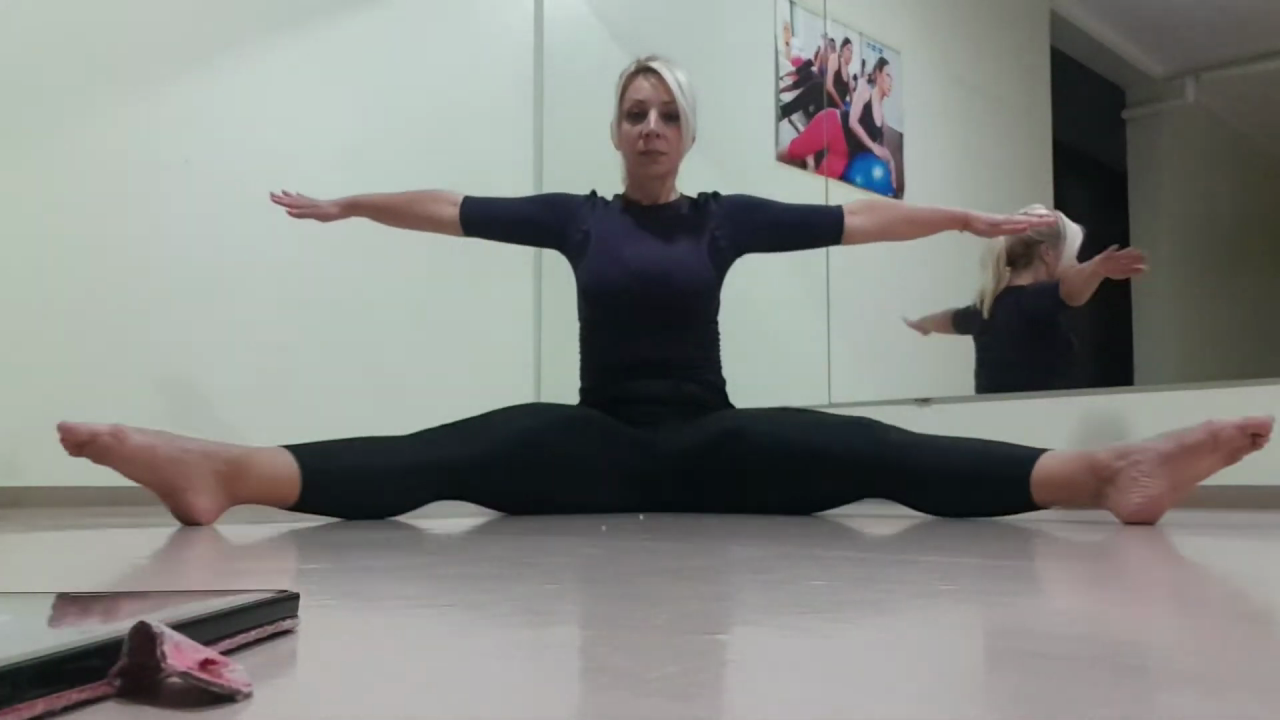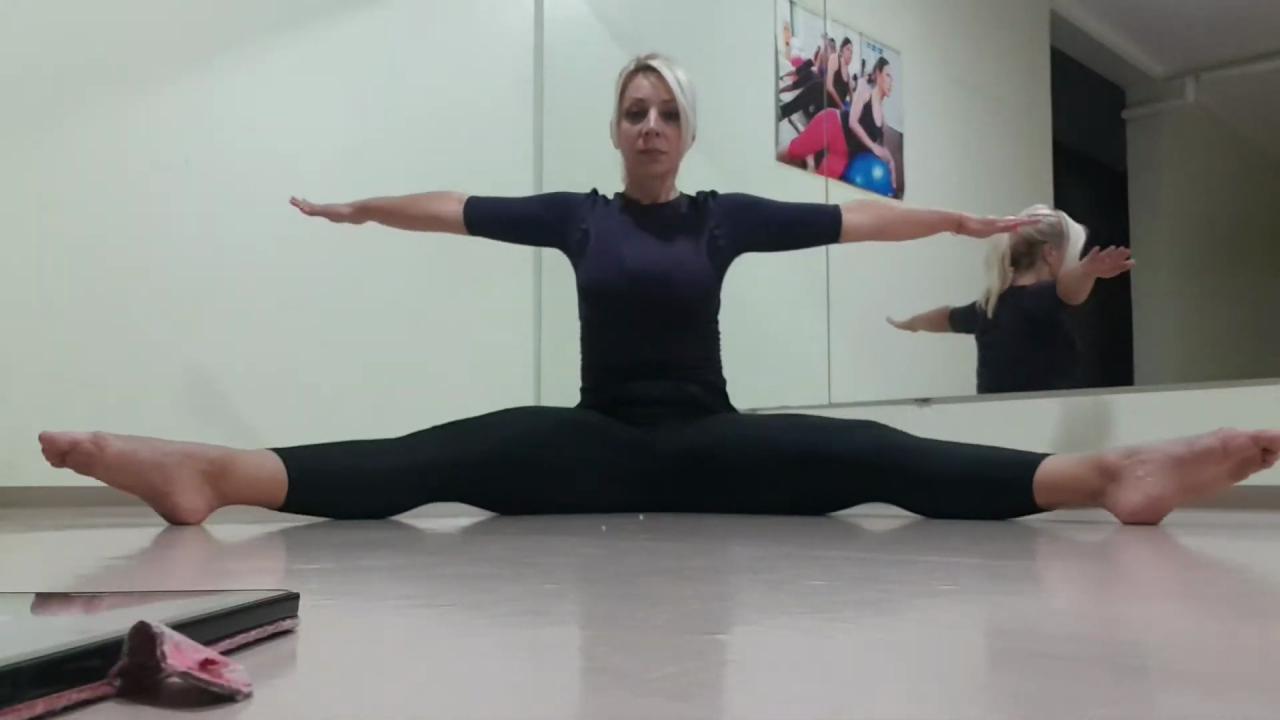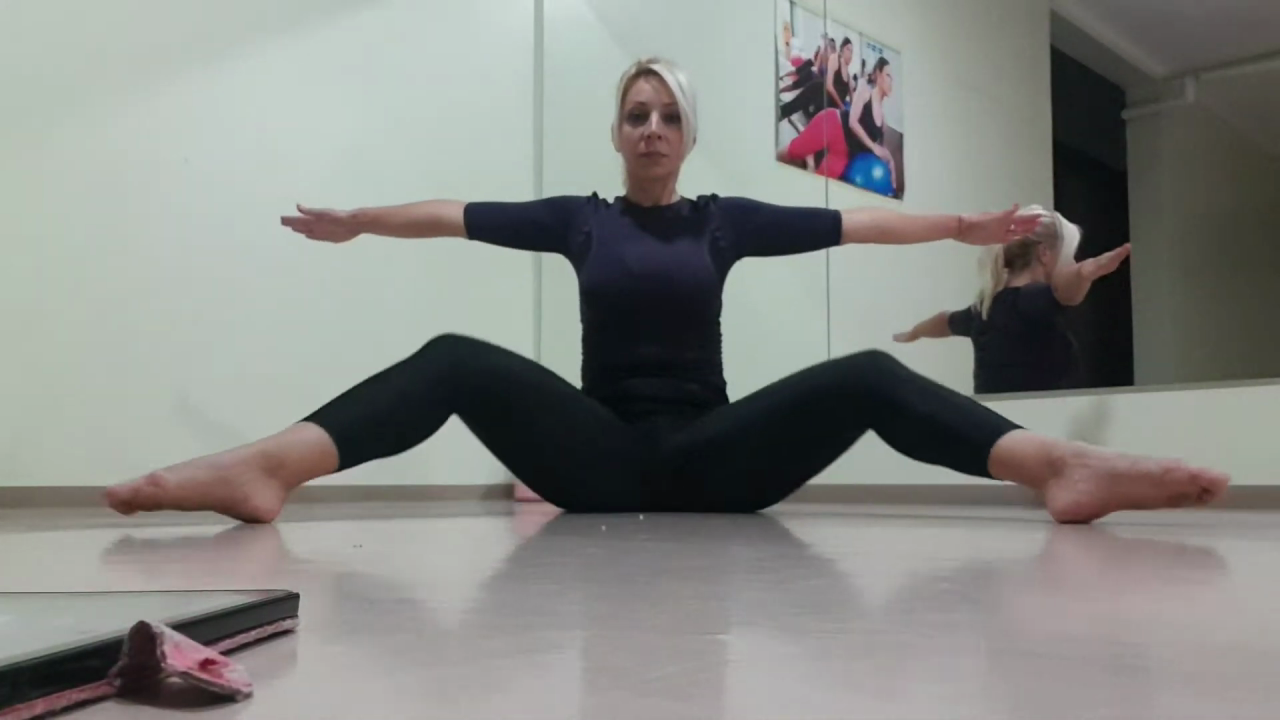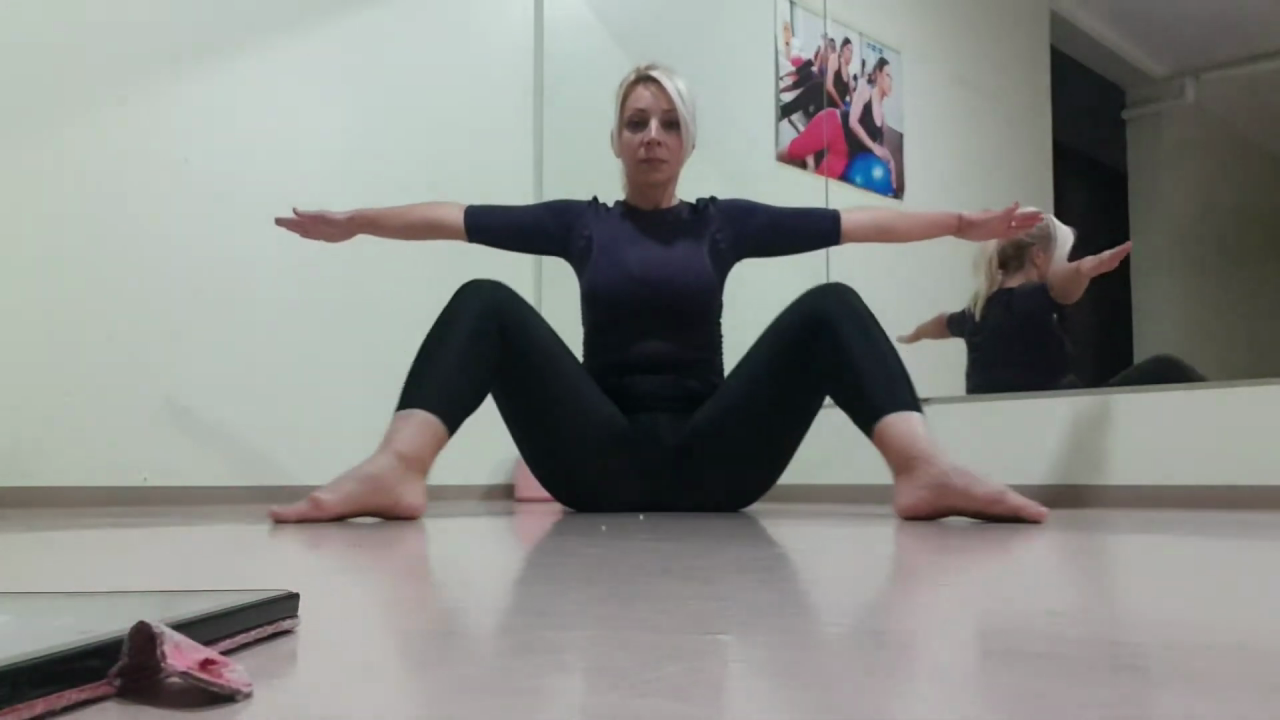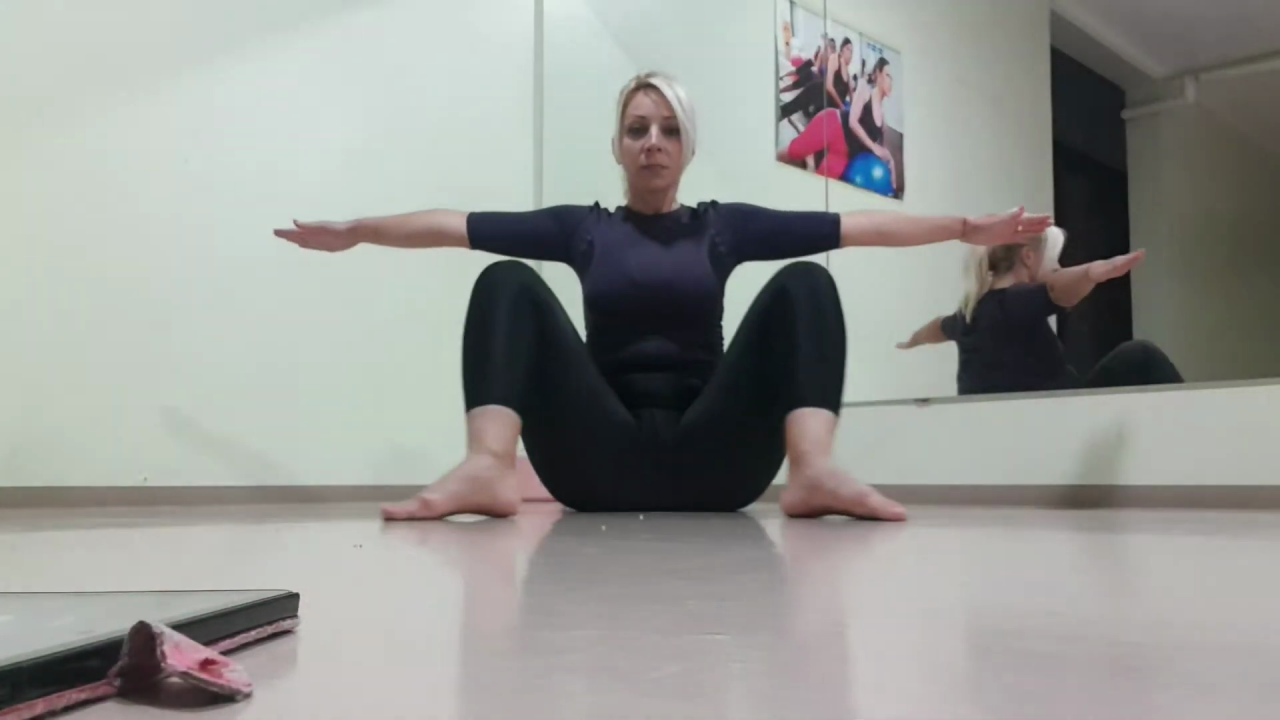
dt=0.3s
person 1, frame 1
left shoulder: (724, 218)
right shoulder: (576, 216)
left elbow: (858, 218)
right elbow: (449, 209)
left wrist: (971, 219)
right wrist: (348, 203)
left hip: (707, 445)
right hip: (603, 446)
left knee: (870, 452)
right knee: (452, 453)
left ankle: (1105, 474)
right ankle: (222, 472)
person 1, frame 2
left shoulder: (724, 216)
right shoulder: (576, 214)
left elbow: (850, 218)
right elbow: (458, 209)
left wrist: (961, 219)
right wrist: (360, 208)
left hip: (706, 447)
right hip: (601, 447)
left knee: (872, 455)
right knee: (446, 453)
left ankle: (1111, 474)
right ankle: (206, 475)
person 1, frame 3
left shoulder: (724, 219)
right shoulder: (579, 218)
left elbow: (855, 223)
right elbow: (452, 215)
left wrist: (964, 224)
right wrist: (354, 218)
left hip: (711, 458)
right hip: (599, 458)
left knee: (868, 375)
right knee: (457, 359)
left ankle: (1067, 469)
right ankle: (258, 469)
person 1, frame 4
left shoulder: (724, 222)
right shoulder: (579, 222)
left elbow: (855, 221)
right elbow: (454, 218)
left wrist: (961, 222)
right wrist: (352, 222)
left hip: (710, 461)
right hip: (602, 461)
left knee: (831, 305)
right knee: (485, 303)
left ankle: (924, 469)
right ankle: (394, 470)
person 1, frame 5
left shoulder: (723, 226)
right shoulder: (582, 227)
left elbow: (858, 225)
right elbow: (454, 225)
left wrist: (966, 227)
right wrist: (351, 230)
left hip: (711, 460)
right hip: (604, 460)
left knee: (803, 280)
right knee: (507, 280)
left ankle: (813, 468)
right ankle: (488, 465)
person 2, frame 1
left shoulder: (990, 306)
right shoulder: (1035, 300)
left elbow: (953, 319)
right elbow: (1070, 288)
left wrist: (923, 324)
right wrist: (1097, 270)
person 2, frame 2
left shoulder: (990, 306)
right shoulder: (1036, 300)
left elbow: (946, 316)
right elbow: (1068, 288)
left wrist: (911, 323)
right wrist: (1086, 272)
person 2, frame 3
left shoulder: (987, 307)
right shoulder: (1030, 301)
left elbow: (946, 321)
right elbow: (1064, 289)
left wrist: (912, 334)
right wrist: (1087, 271)
person 2, frame 4
left shoulder: (982, 308)
right shoulder: (1025, 301)
left elbow: (944, 323)
right elbow: (1060, 287)
left wrist: (913, 336)
right wrist: (1085, 268)
person 2, frame 5
left shoulder: (974, 311)
right shoulder: (1018, 302)
left elbow: (941, 327)
right elbow: (1058, 289)
left wrist: (912, 341)
right wrist: (1096, 271)
right knee: (1139, 358)
